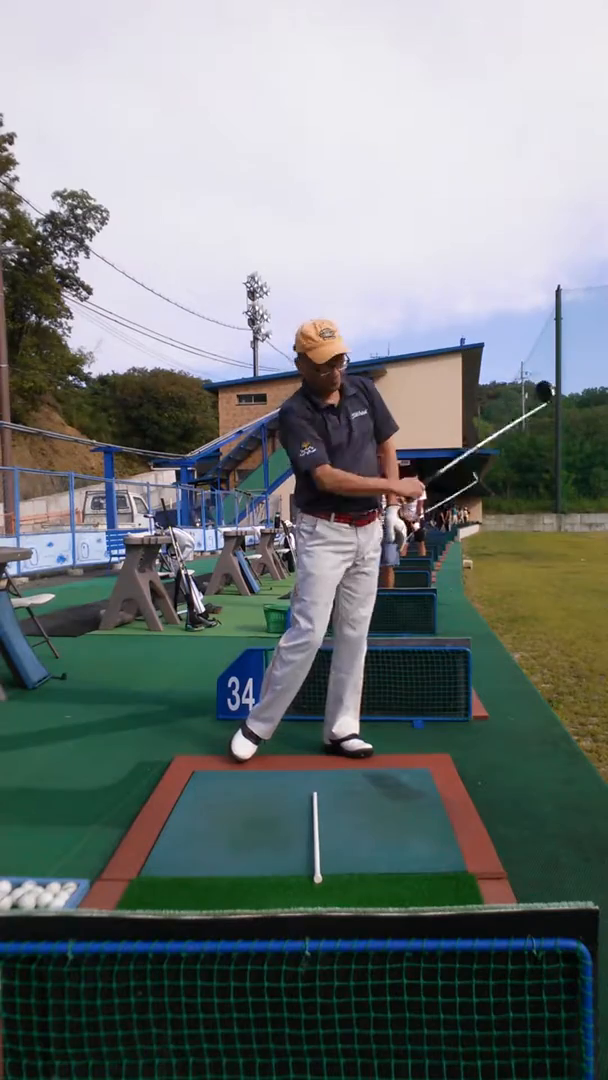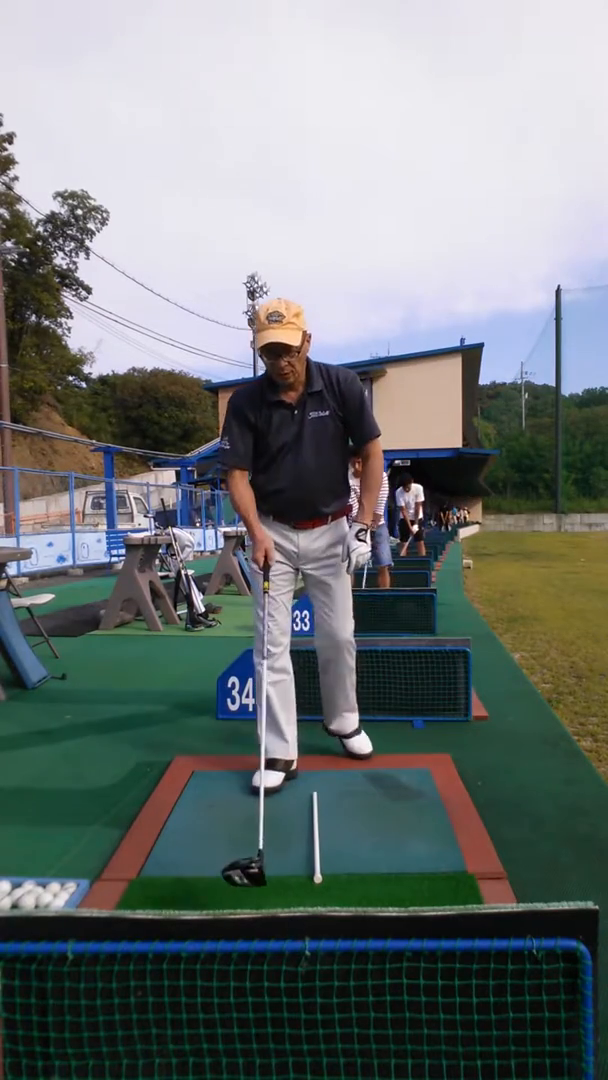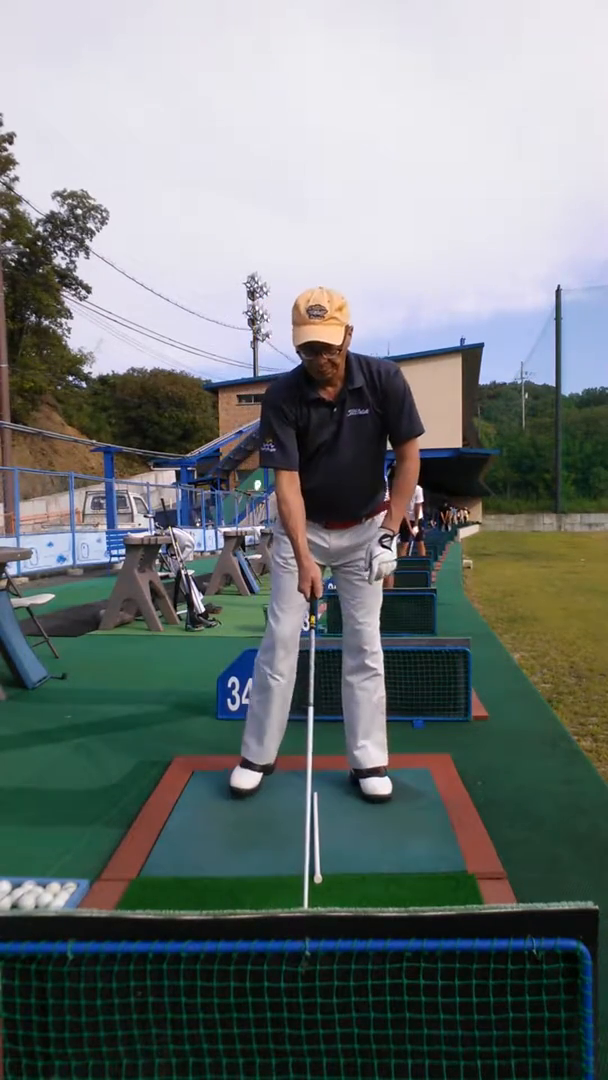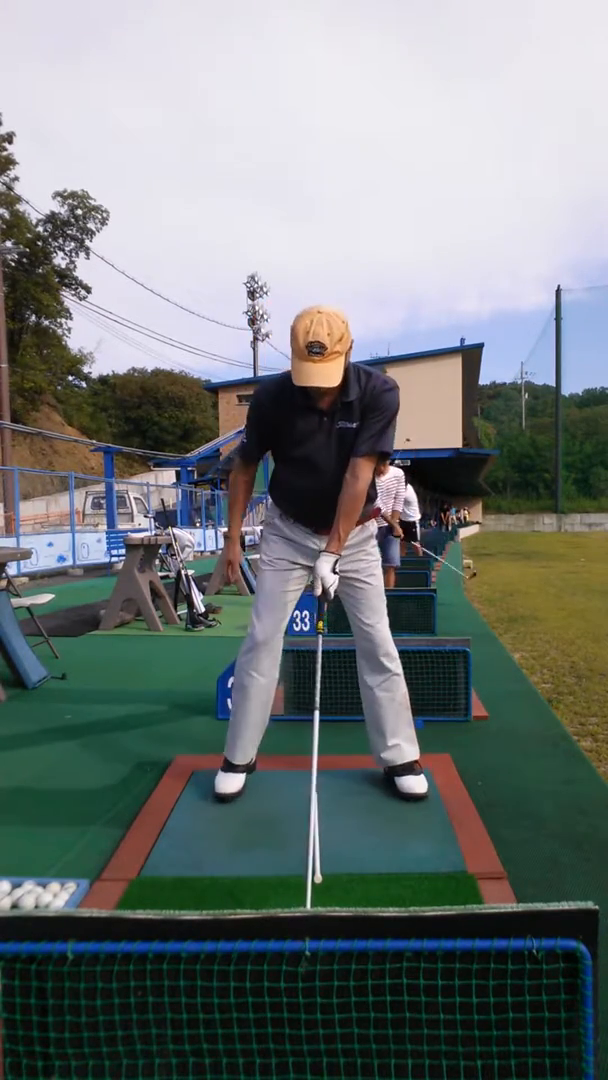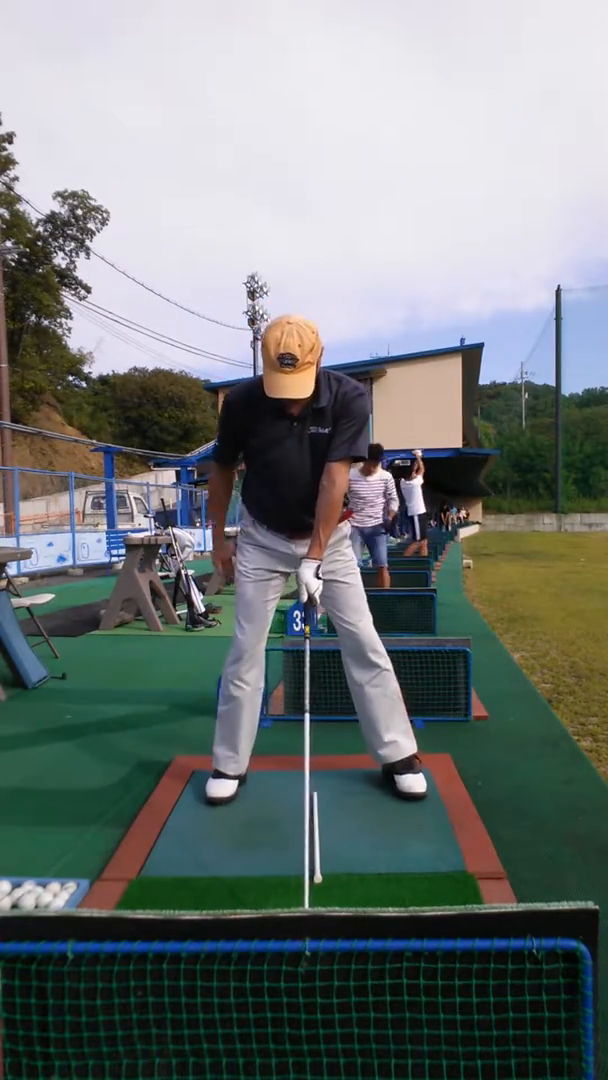
dt=1s
person 1, frame 1
left shoulder: (363, 391)
right shoulder: (296, 414)
left elbow: (386, 444)
right elbow: (324, 478)
left wrist: (393, 508)
right wrist: (393, 487)
left hip: (368, 531)
right hip: (323, 532)
left knee: (355, 633)
right knee: (307, 633)
left ankle: (342, 728)
right ankle: (257, 725)
person 1, frame 2
left shoulder: (342, 385)
right shoulder: (245, 401)
left elbow: (372, 455)
right elbow: (238, 475)
left wrist: (364, 525)
right wrist: (257, 535)
left hip: (330, 532)
right hip: (272, 533)
left knee: (337, 638)
right knee: (272, 644)
left ankle: (343, 719)
right ankle: (279, 755)
person 1, frame 3
left shoulder: (384, 379)
right shoulder: (281, 396)
left elbow: (408, 456)
right elbow: (286, 481)
left wrist: (389, 530)
right wrist: (304, 557)
left hip: (363, 529)
right hip: (301, 528)
left knee: (364, 643)
right knee: (280, 639)
left ankle: (368, 760)
right ankle: (257, 755)
person 1, frame 4
left shoulder: (379, 392)
right shoulder: (271, 395)
left elbow: (359, 475)
right elbow: (245, 465)
left wrist: (334, 552)
right wrist: (231, 538)
left hip: (354, 534)
right hip: (288, 531)
left knee: (377, 644)
right knee: (261, 640)
left ankle: (400, 758)
right ankle: (238, 757)
person 1, frame 5
left shoulder: (349, 397)
right shoulder: (241, 401)
left elbow: (335, 479)
right elbow: (222, 468)
left wrist: (314, 558)
right wrist: (219, 537)
left hip: (329, 536)
right hip: (263, 538)
left knee: (364, 641)
right knee: (246, 648)
left ankle: (398, 756)
right ankle: (229, 764)
